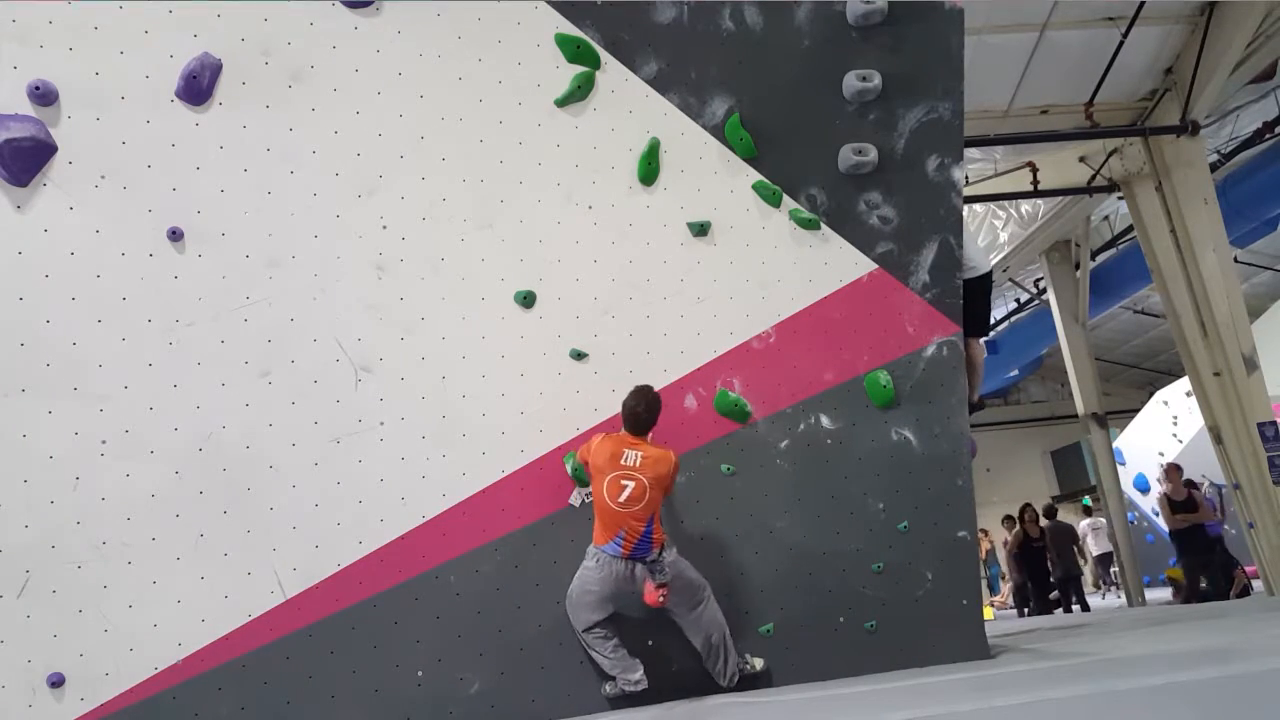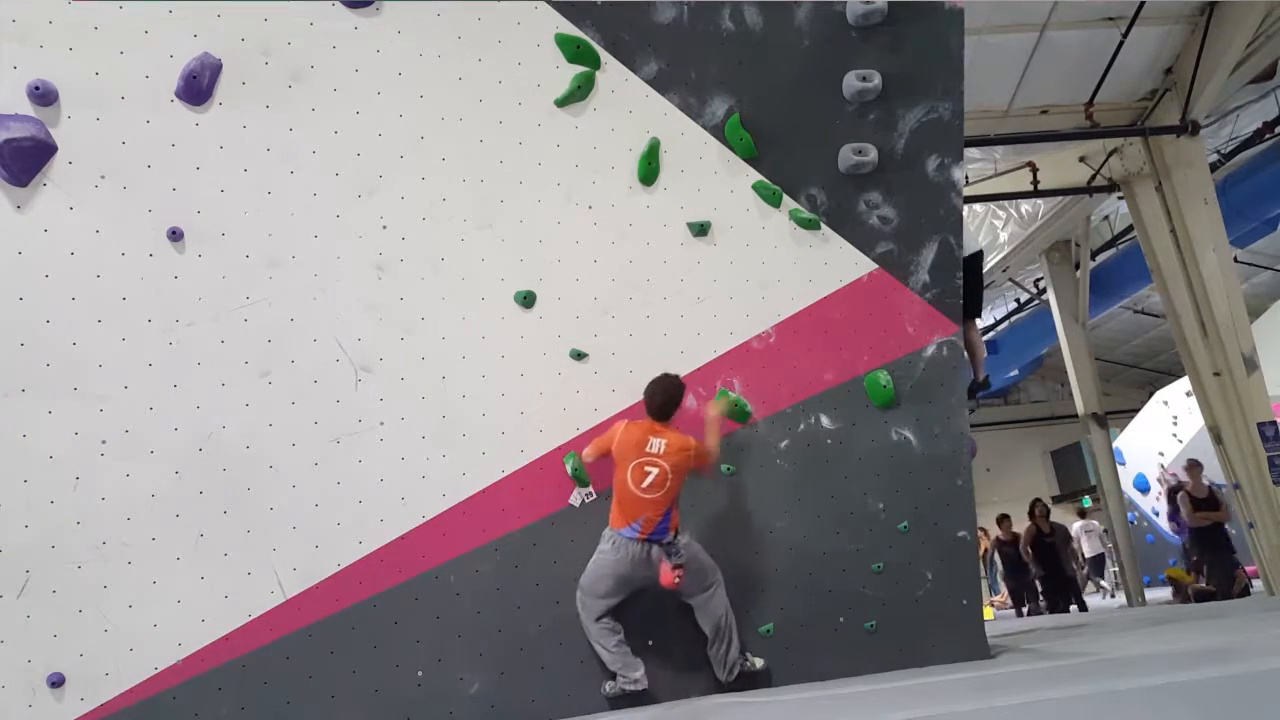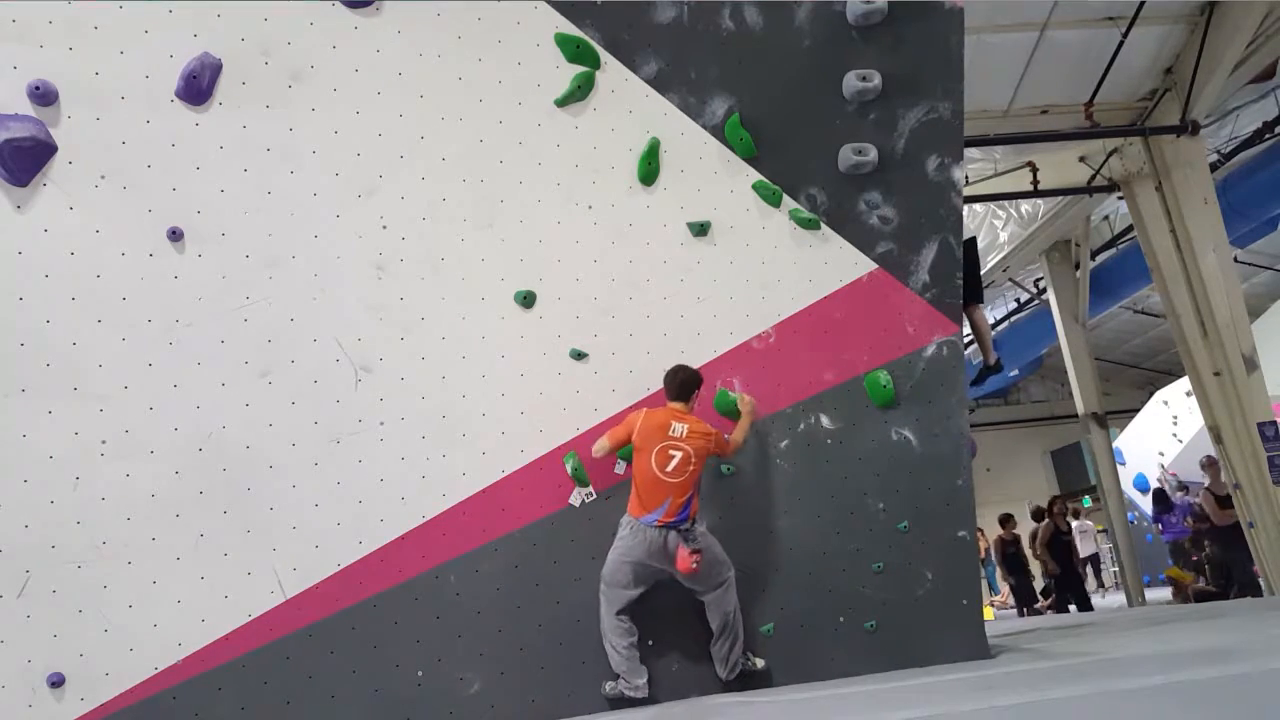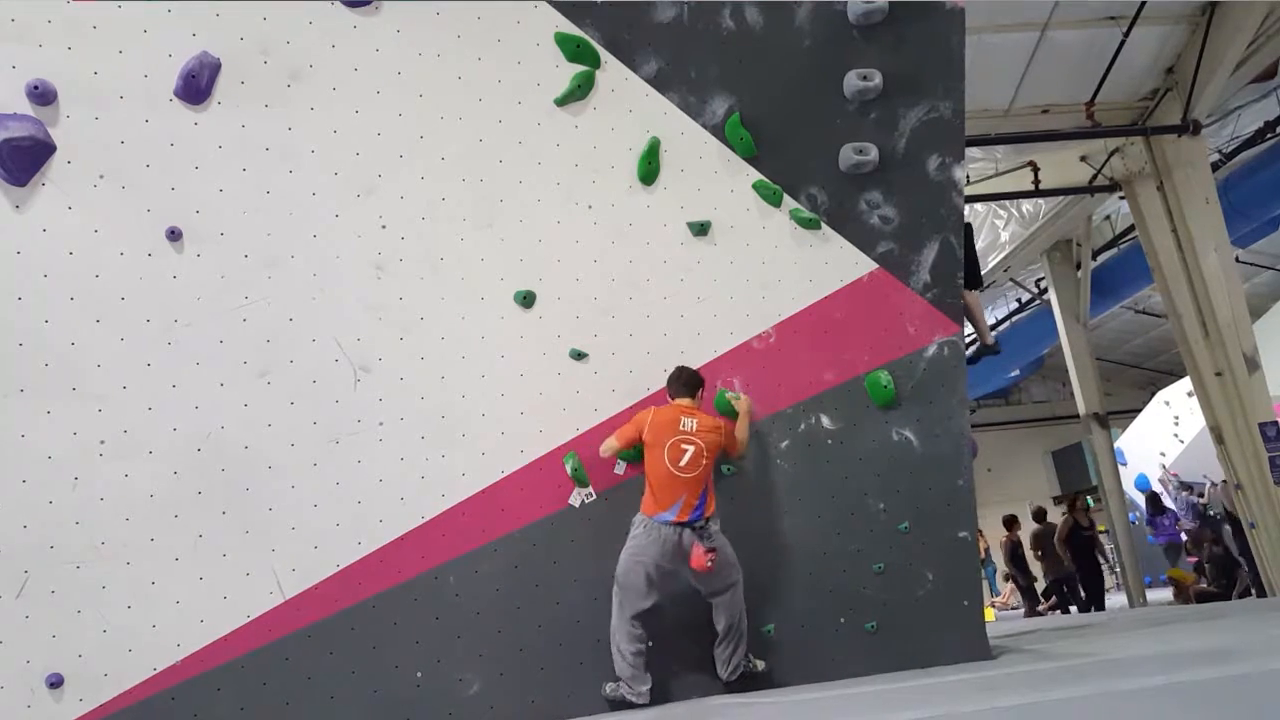
dt=0.3s
person 1, frame 1
left shoulder: (600, 445)
right shoulder: (665, 460)
left elbow: (579, 457)
left hip: (606, 561)
right hip: (654, 560)
left knee: (581, 614)
right knee: (699, 601)
left ankle: (629, 678)
right ankle: (730, 671)
person 1, frame 2
left shoulder: (622, 432)
right shoulder: (687, 446)
left elbow: (587, 456)
right elbow: (711, 457)
right wrist: (714, 420)
left hip: (621, 545)
right hip: (666, 545)
left knee: (589, 603)
right knee: (709, 588)
left ankle: (628, 676)
right ankle: (730, 666)
person 1, frame 3
left shoulder: (642, 419)
right shoulder: (705, 432)
left elbow: (598, 451)
right elbow: (733, 445)
left wrist: (628, 438)
right wrist: (747, 413)
left hip: (639, 531)
right hip: (685, 533)
left knee: (613, 602)
right knee: (721, 587)
left ankle: (631, 682)
right ankle: (732, 666)
person 1, frame 4
left shoulder: (650, 417)
right shoulder: (716, 427)
left elbow: (606, 451)
right elbow: (739, 448)
left wrist: (632, 438)
right wrist: (744, 413)
left hip: (653, 530)
right hip: (699, 532)
left knee: (627, 607)
right knee: (728, 591)
left ankle: (633, 687)
right ankle: (733, 667)
